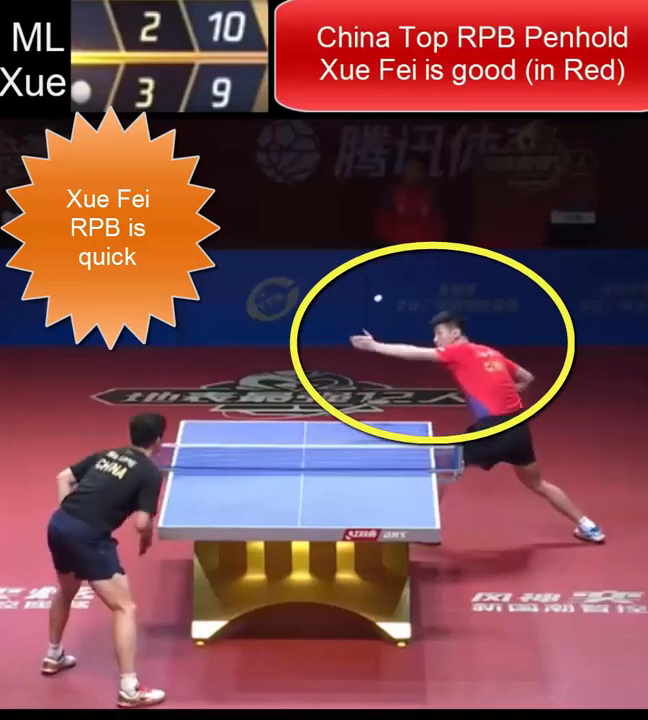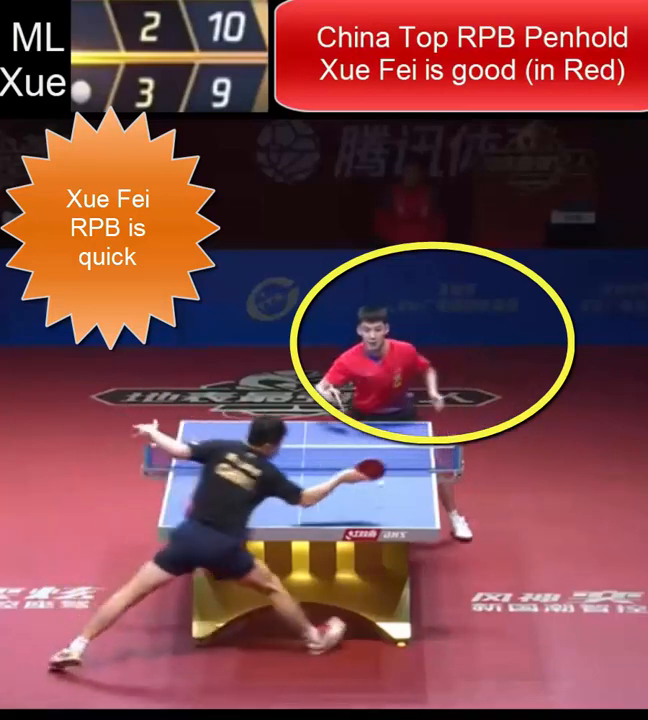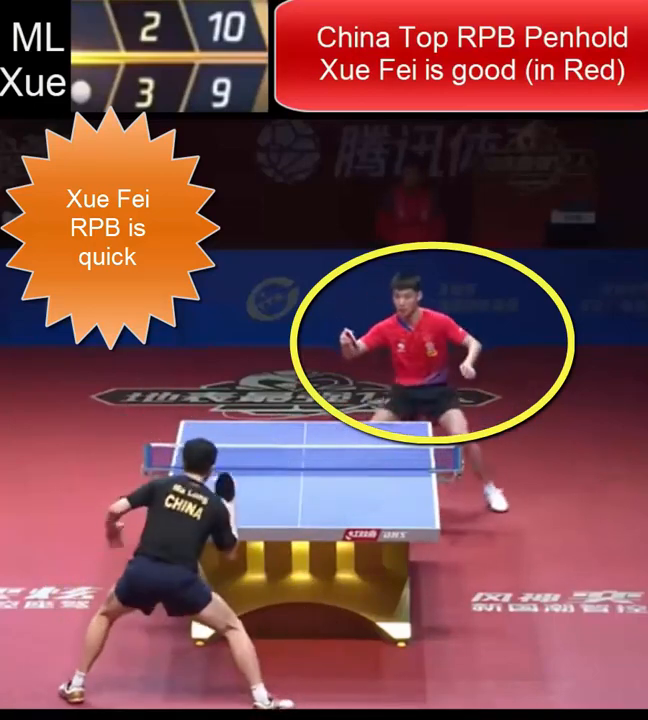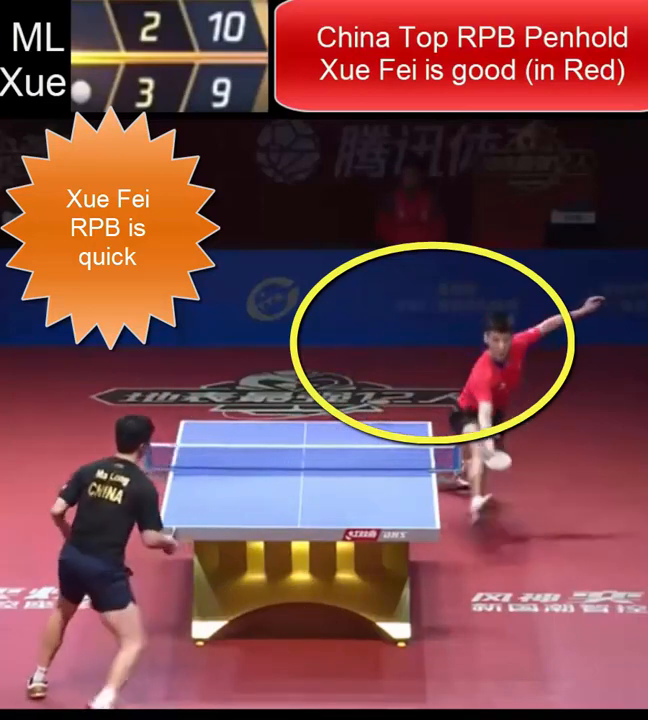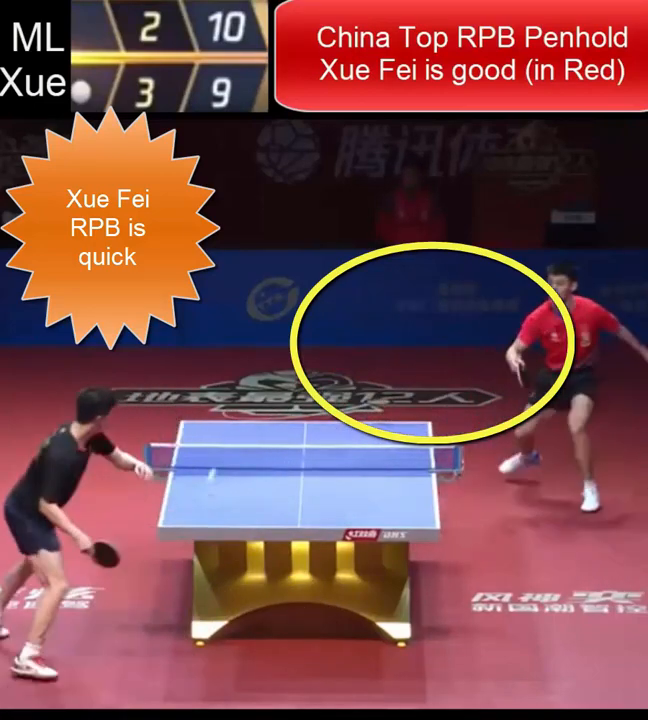
dt=1s
person 1, frame 1
left shoulder: (107, 455)
right shoulder: (151, 473)
left elbow: (64, 478)
right elbow: (142, 523)
right wrist: (147, 539)
left hip: (58, 524)
right hip: (87, 536)
left knee: (66, 589)
right knee: (125, 608)
left ankle: (54, 657)
right ankle: (130, 689)
person 1, frame 2
left shoulder: (219, 449)
right shoulder: (269, 474)
left elbow: (177, 450)
right elbow: (306, 499)
left wrist: (152, 432)
right wrist: (341, 478)
left hip: (189, 536)
right hip: (224, 547)
left knee: (132, 592)
right knee: (272, 587)
left ankle: (75, 650)
right ankle: (317, 638)
person 1, frame 3
left shoulder: (161, 485)
right shoulder: (216, 506)
left elbow: (116, 508)
right elbow: (231, 552)
left wrist: (111, 530)
right wrist: (230, 519)
left hip: (140, 571)
right hip: (181, 580)
left knee: (104, 615)
right knee: (233, 628)
left ankle: (76, 685)
right ankle: (262, 699)
person 1, frame 4
left shoulder: (88, 471)
right shoulder: (144, 487)
left elbow: (56, 511)
right elbow: (150, 539)
right wrist: (170, 542)
left hip: (71, 559)
right hip: (106, 570)
left knee: (62, 612)
right knee: (132, 643)
left ankle: (38, 680)
right ankle: (102, 704)
person 1, frame 5
left shoulder: (80, 434)
right shoulder: (62, 455)
left elbow: (116, 455)
right elbow: (46, 506)
left wrist: (135, 463)
right wrist: (77, 535)
right hip: (27, 515)
left knee: (32, 565)
right knee: (56, 585)
right ankle: (27, 658)
person 2, frame 1
left shoulder: (459, 352)
right shoulder: (493, 353)
left elbow: (417, 352)
right elbow: (527, 378)
left wrist: (373, 345)
left hip: (491, 430)
right hip: (518, 427)
right knee: (536, 483)
right ankle: (587, 526)
person 2, frame 2
left shoulder: (405, 351)
right shoulder: (348, 360)
left elbow: (428, 370)
right elbow: (320, 387)
left wrist: (433, 392)
right wrist: (327, 393)
left hip: (401, 415)
right hip: (365, 418)
left ankle: (455, 518)
person 2, frame 3
left shoulder: (439, 321)
right shoulder: (386, 328)
left elbow: (473, 343)
right elbow: (353, 353)
left wrist: (468, 362)
right wrist: (346, 344)
left hip: (439, 390)
right hip: (404, 392)
left ankle: (490, 488)
person 2, frame 4
left shoulder: (518, 344)
right shoulder: (483, 373)
left elbow: (544, 326)
right elbow: (484, 413)
left wrist: (580, 312)
right wrist: (486, 441)
left hip: (495, 411)
right hip: (469, 415)
left knee: (496, 453)
right knee: (480, 450)
left ankle: (462, 474)
right ankle: (477, 501)
person 2, frame 5
left shoulder: (591, 311)
right shoulder: (538, 317)
left elbow: (619, 330)
right elbow: (515, 349)
right wrist: (514, 359)
left hip: (581, 375)
right hip: (552, 375)
left knee: (577, 427)
right knee: (522, 432)
left ankle: (590, 488)
right ankle: (527, 457)
